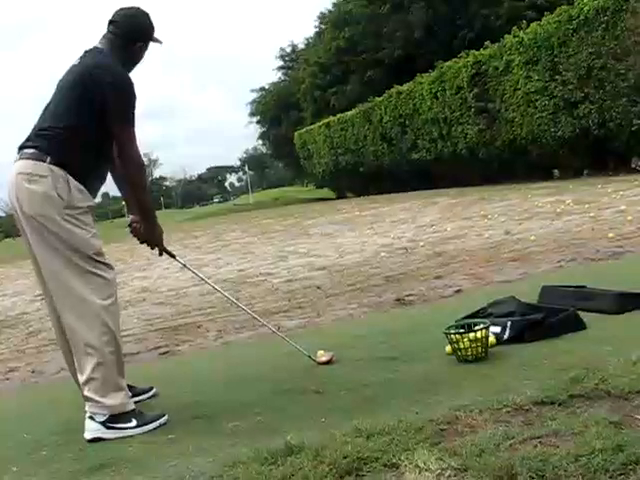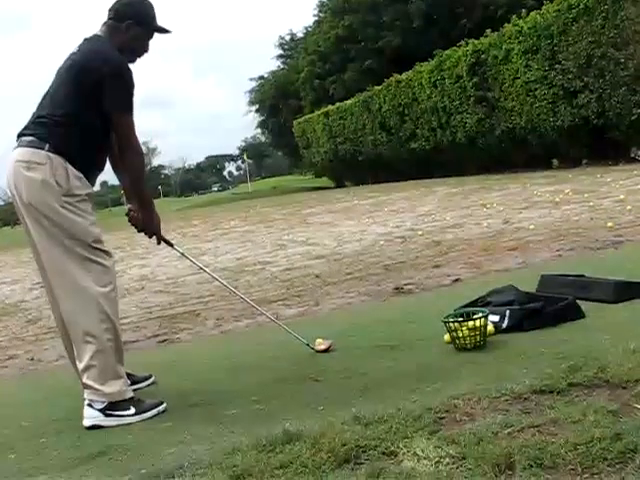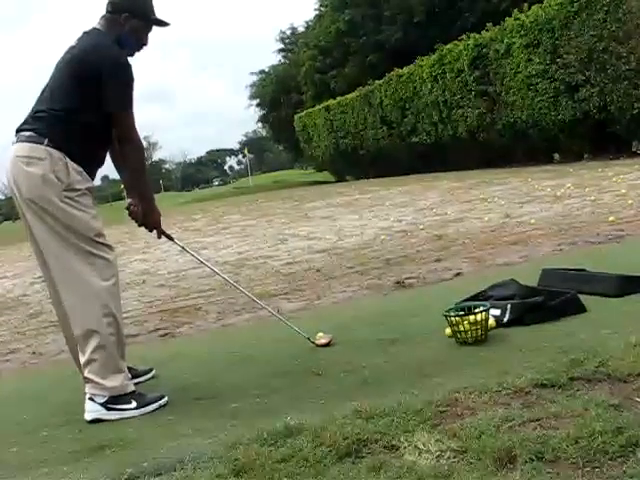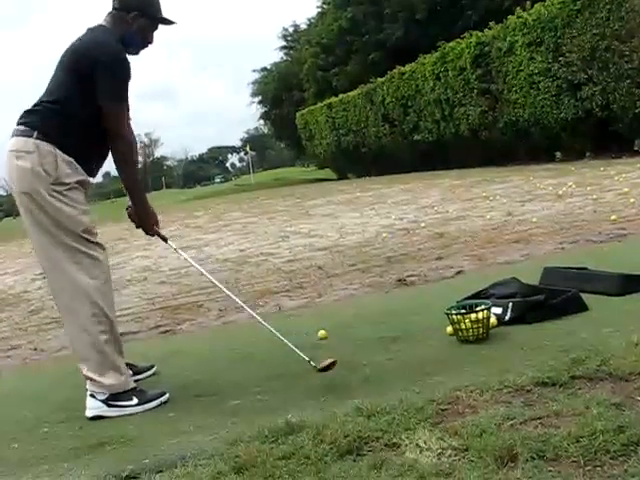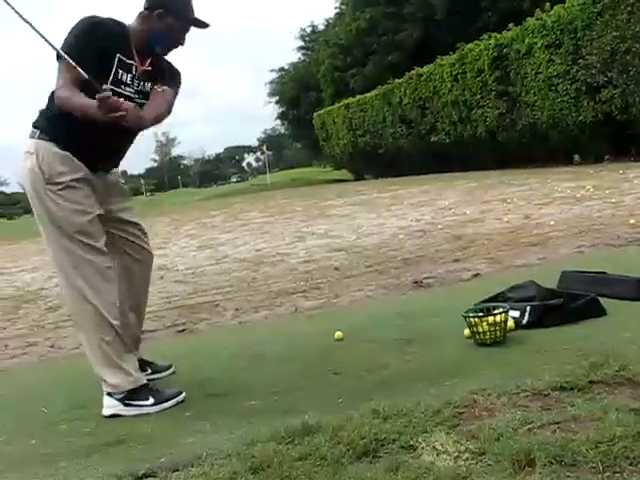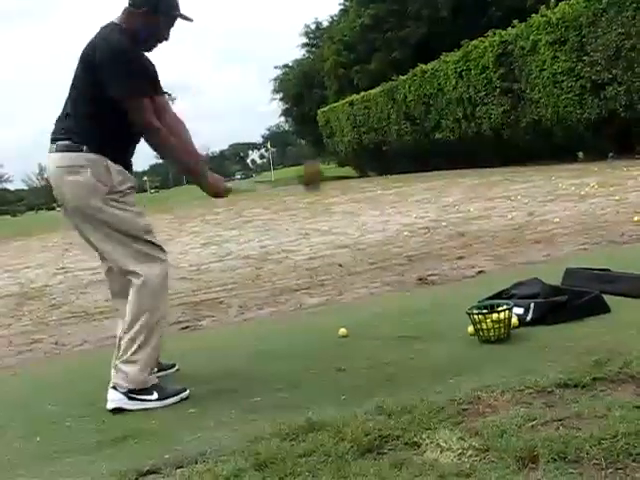
dt=0.4s
person 1, frame 1
left shoulder: (88, 69)
right shoulder: (113, 79)
left elbow: (109, 154)
right elbow: (128, 157)
left wrist: (134, 211)
right wrist: (149, 219)
left hip: (32, 180)
right hip: (50, 183)
left knee: (71, 295)
right knee: (93, 291)
left ankle: (104, 388)
right ankle: (106, 412)
person 1, frame 2
left shoulder: (89, 57)
right shoulder: (111, 65)
left elbow: (109, 142)
right elbow: (127, 144)
left wrist: (132, 201)
right wrist: (146, 207)
left hip: (32, 168)
right hip: (50, 171)
left knee: (71, 282)
right knee: (92, 278)
left ankle: (103, 376)
right ankle: (105, 398)
person 1, frame 3
left shoulder: (88, 51)
right shoulder: (110, 59)
left elbow: (110, 136)
right elbow: (127, 139)
left wrist: (134, 194)
right wrist: (147, 201)
left hip: (32, 163)
right hip: (50, 166)
left knee: (72, 277)
right knee: (94, 273)
left ankle: (104, 369)
right ankle: (107, 392)
person 1, frame 4
left shoulder: (96, 49)
right shoulder: (108, 53)
left elbow: (113, 136)
right elbow: (120, 136)
left wrist: (134, 198)
right wrist: (141, 203)
left hip: (43, 161)
right hip: (44, 162)
left knee: (75, 270)
right knee: (84, 270)
left ankle: (104, 365)
right ankle: (107, 390)
person 1, frame 5
left shoulder: (164, 71)
left elbow: (159, 108)
right elbow: (64, 93)
left wrist: (131, 114)
right wrist: (95, 109)
left hip: (99, 170)
right hip: (56, 161)
left knee: (134, 256)
right knee: (90, 272)
left ankle: (127, 358)
right ankle: (121, 388)
person 1, frame 6
left shoulder: (124, 49)
right shoulder: (118, 47)
left elbow: (169, 119)
right elbow: (150, 127)
left wrist: (202, 167)
right wrist: (201, 177)
left hip: (83, 165)
right hip: (89, 167)
left knee: (133, 263)
right knee: (149, 266)
left ankle: (136, 357)
right ankle: (131, 384)
